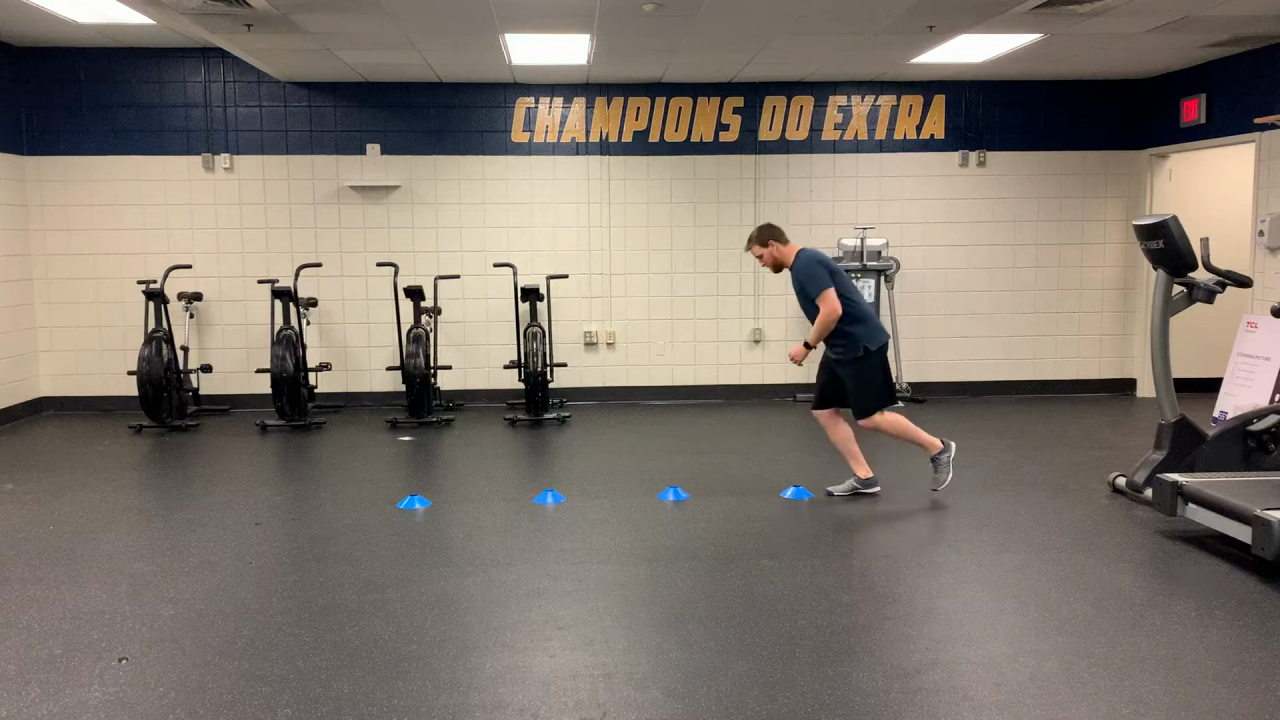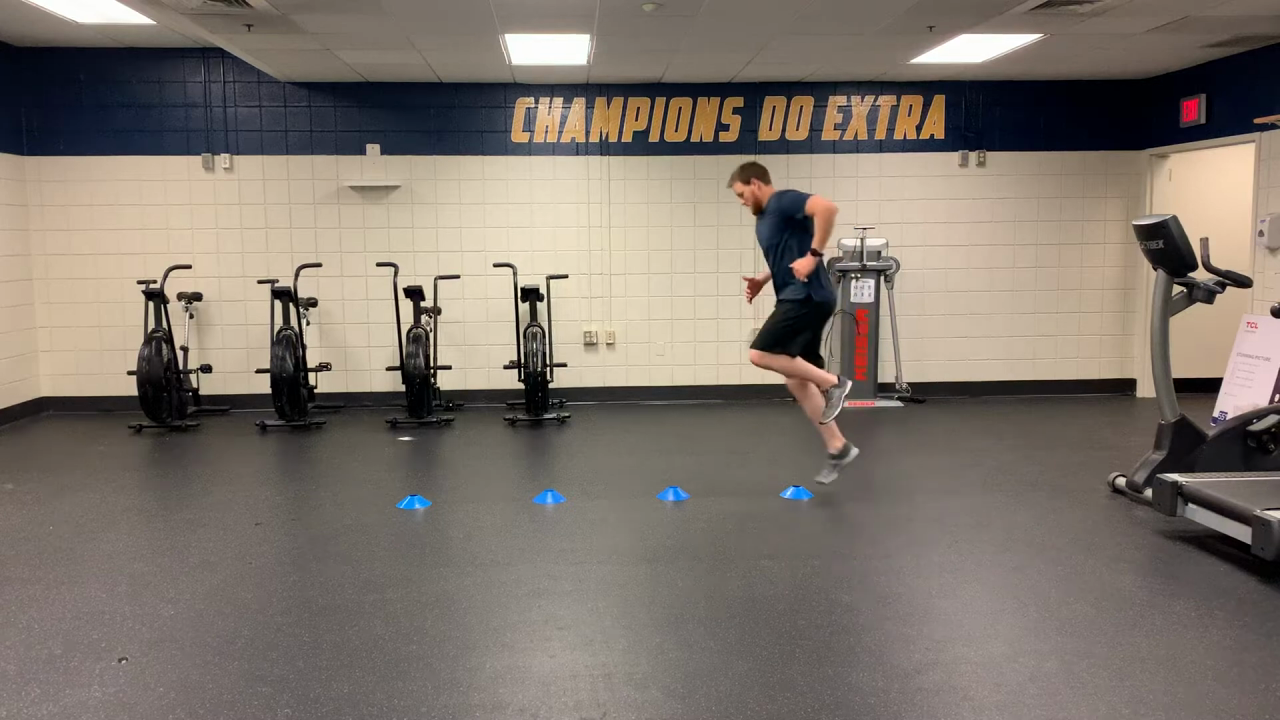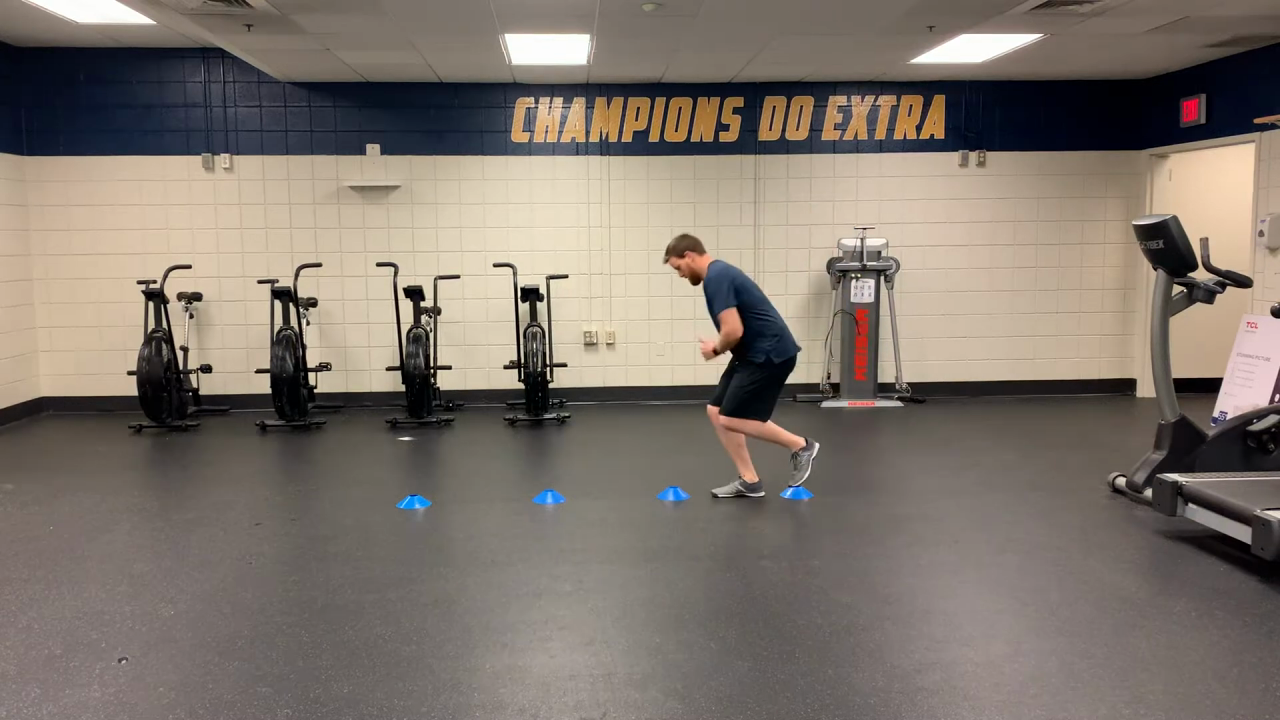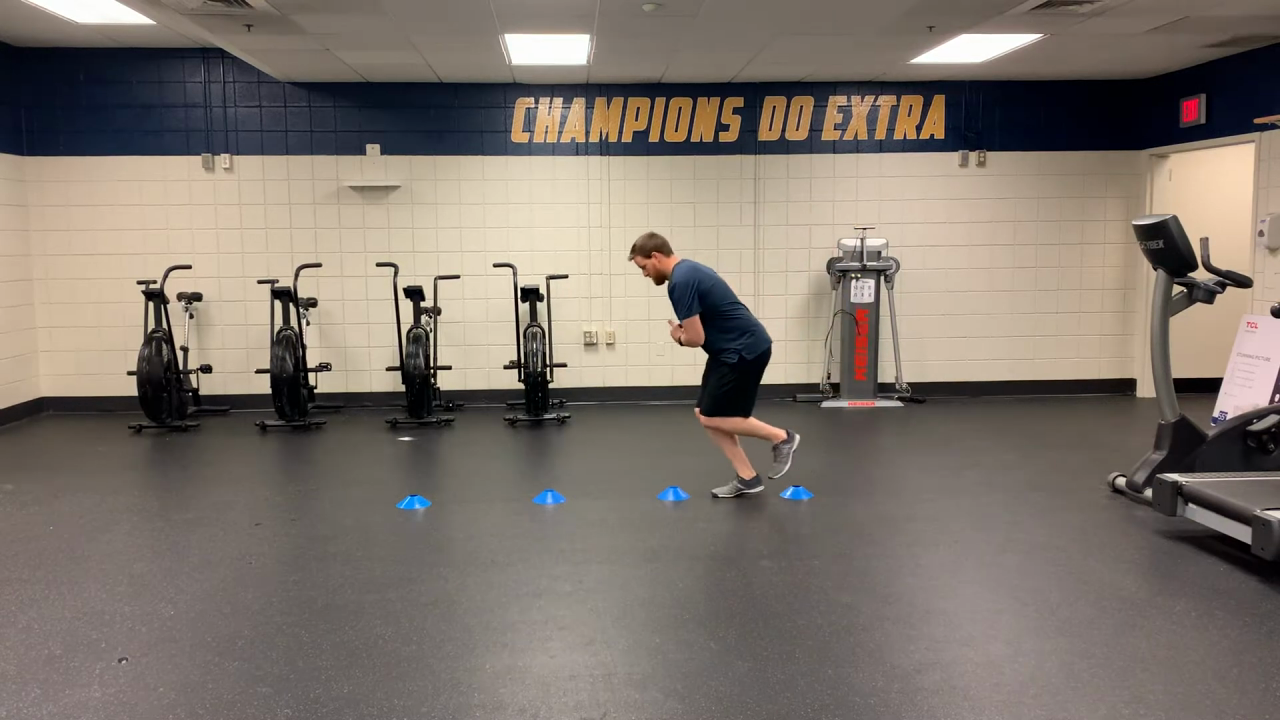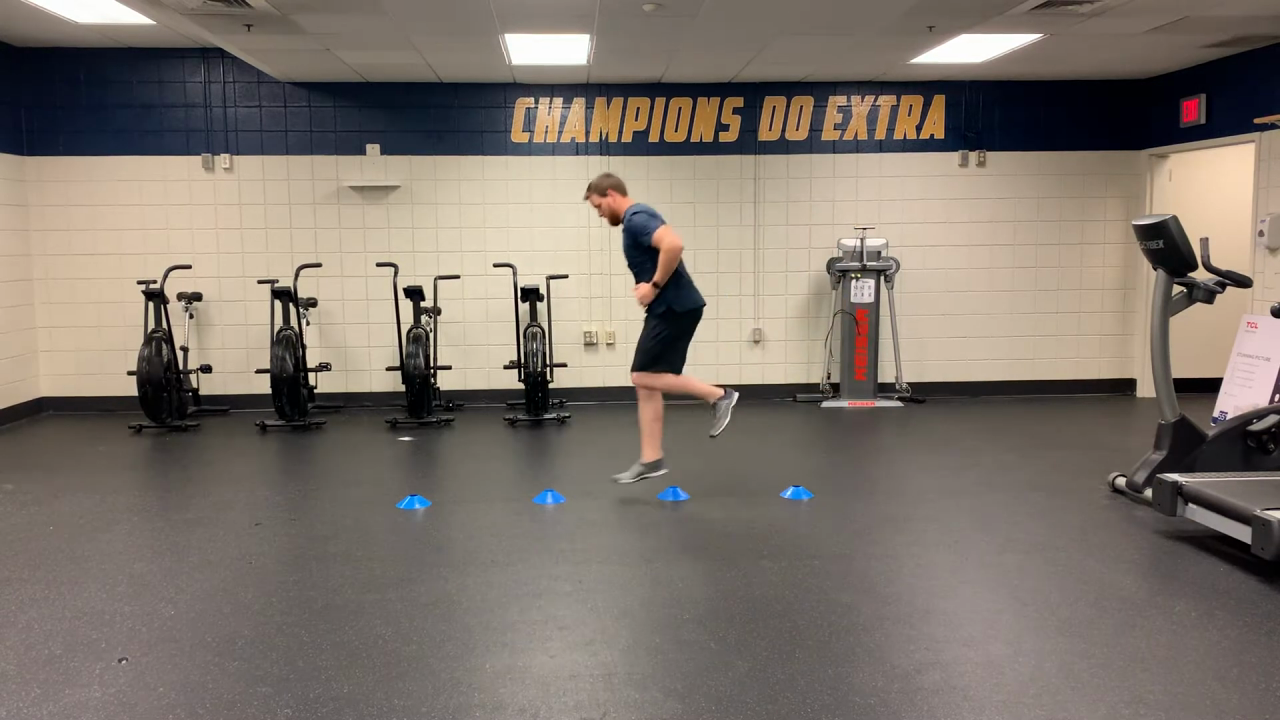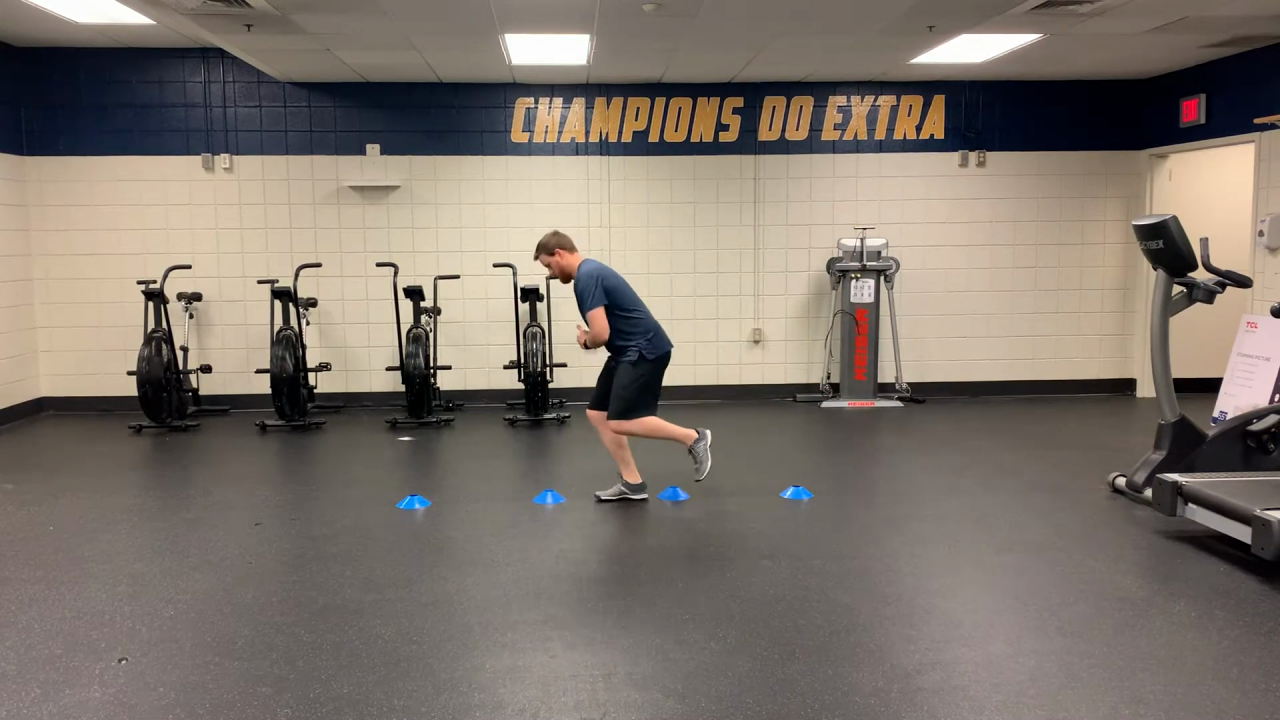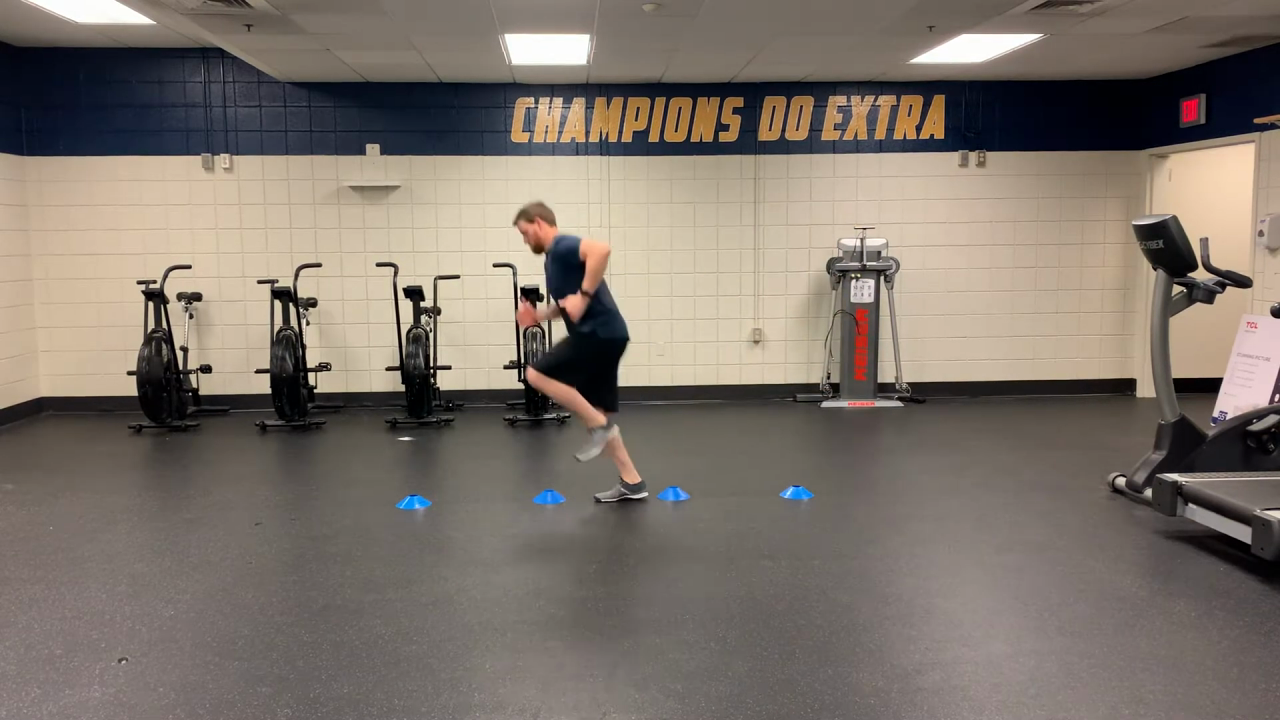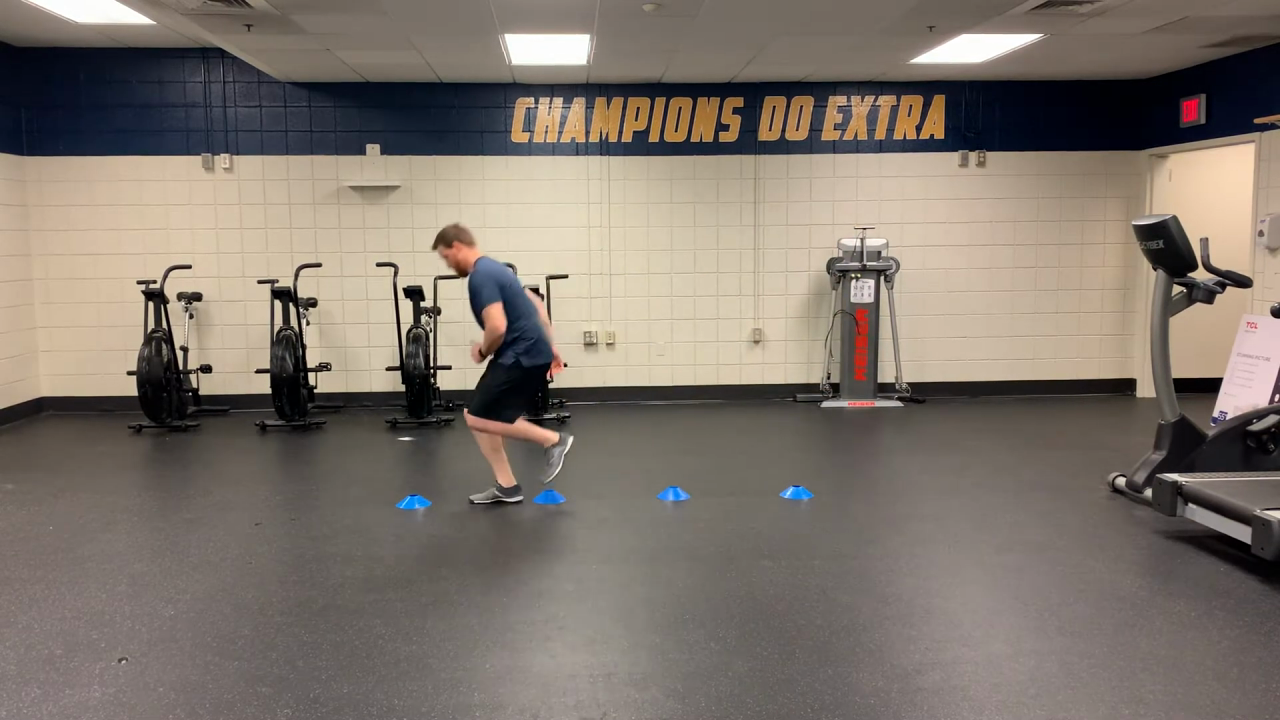
dt=0.5s
person 1, frame 1
left shoulder: (806, 264)
right shoulder: (804, 264)
left elbow: (832, 311)
left wrist: (806, 346)
left hip: (861, 346)
right hip: (842, 349)
left knee: (869, 416)
right knee: (824, 411)
left ankle: (938, 449)
right ankle: (863, 477)
person 1, frame 2
left shoulder: (783, 201)
right shoulder: (764, 217)
left elbow: (827, 207)
left wrist: (814, 255)
right wrist: (761, 280)
left hip: (807, 297)
right hip: (796, 299)
left knee: (760, 354)
right knee: (797, 380)
left ankle: (832, 382)
right ankle: (838, 449)
person 1, frame 3
left shoulder: (716, 279)
right shoulder: (721, 272)
left elbow: (733, 331)
right elbow: (746, 318)
left wrist: (714, 349)
left hip: (769, 355)
right hip: (759, 353)
left knee: (732, 418)
right knee: (716, 412)
left ankle: (801, 446)
right ankle: (749, 481)
person 1, frame 4
left shoulder: (681, 282)
right shoulder: (688, 271)
left elbow: (695, 338)
left wrist: (678, 337)
left hip: (743, 351)
right hip: (735, 348)
left knee: (712, 418)
right knee: (706, 414)
left ankle: (782, 438)
right ankle: (747, 478)
person 1, frame 5
left shoulder: (637, 217)
right shoulder: (636, 221)
left elbow: (674, 244)
left wrist: (654, 285)
left hip: (675, 307)
right hip: (667, 307)
left knee: (645, 377)
right knee: (645, 382)
left ankle: (718, 395)
right ankle: (651, 459)
person 1, frame 6
left shoulder: (586, 278)
right shoulder: (591, 271)
left elbow: (600, 333)
left wrist: (585, 341)
left hip: (644, 351)
right hip: (630, 351)
left knee: (621, 422)
right knee: (597, 414)
left ankle: (693, 439)
right ankle: (632, 483)
person 1, frame 7
left shoulder: (563, 246)
right shoulder: (556, 254)
left elbow: (600, 250)
left wrist: (583, 296)
right wrist: (540, 316)
left hip: (599, 334)
right hip: (599, 335)
left knee: (537, 376)
right knee: (598, 414)
left ankle: (599, 422)
right ankle: (631, 482)
person 1, frame 8
left shoulder: (481, 277)
right shoulder: (493, 270)
left elbow: (498, 328)
right elbow: (535, 303)
left wrist: (483, 351)
right wrist: (549, 346)
left hip: (522, 357)
right hip: (527, 352)
left knee: (478, 418)
right knee: (476, 417)
left ankle: (552, 440)
right ankle: (507, 486)
